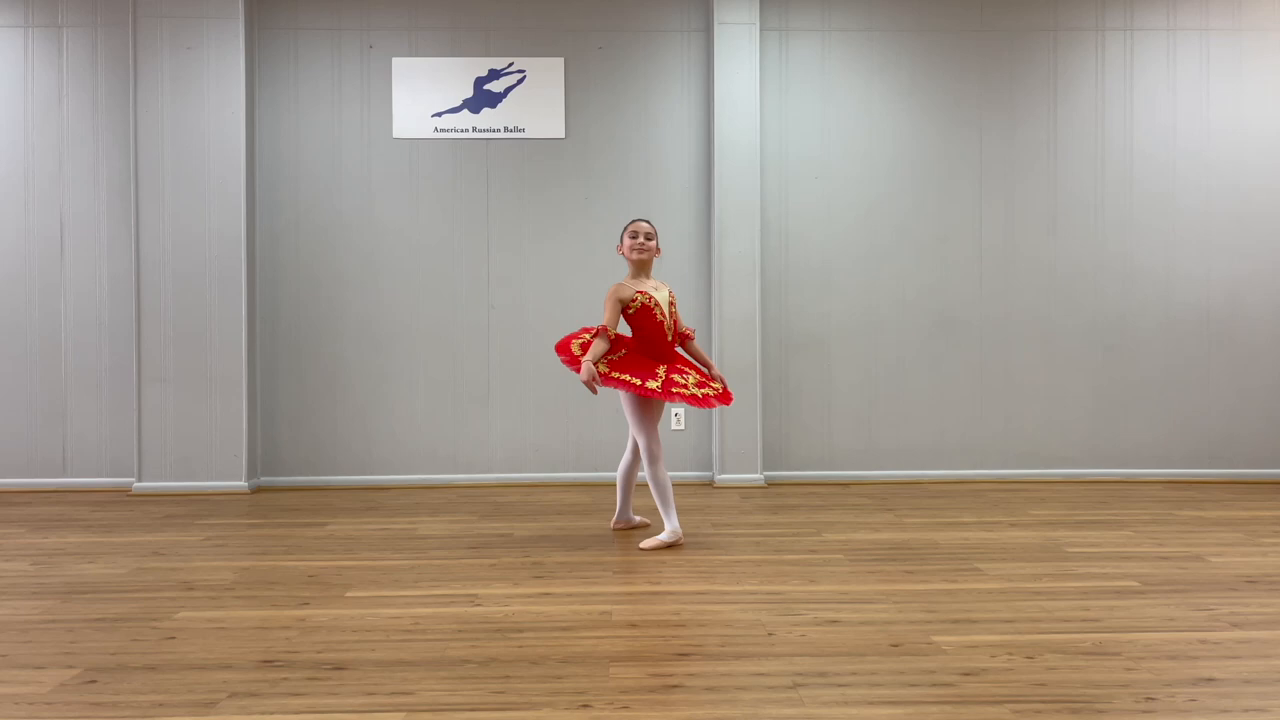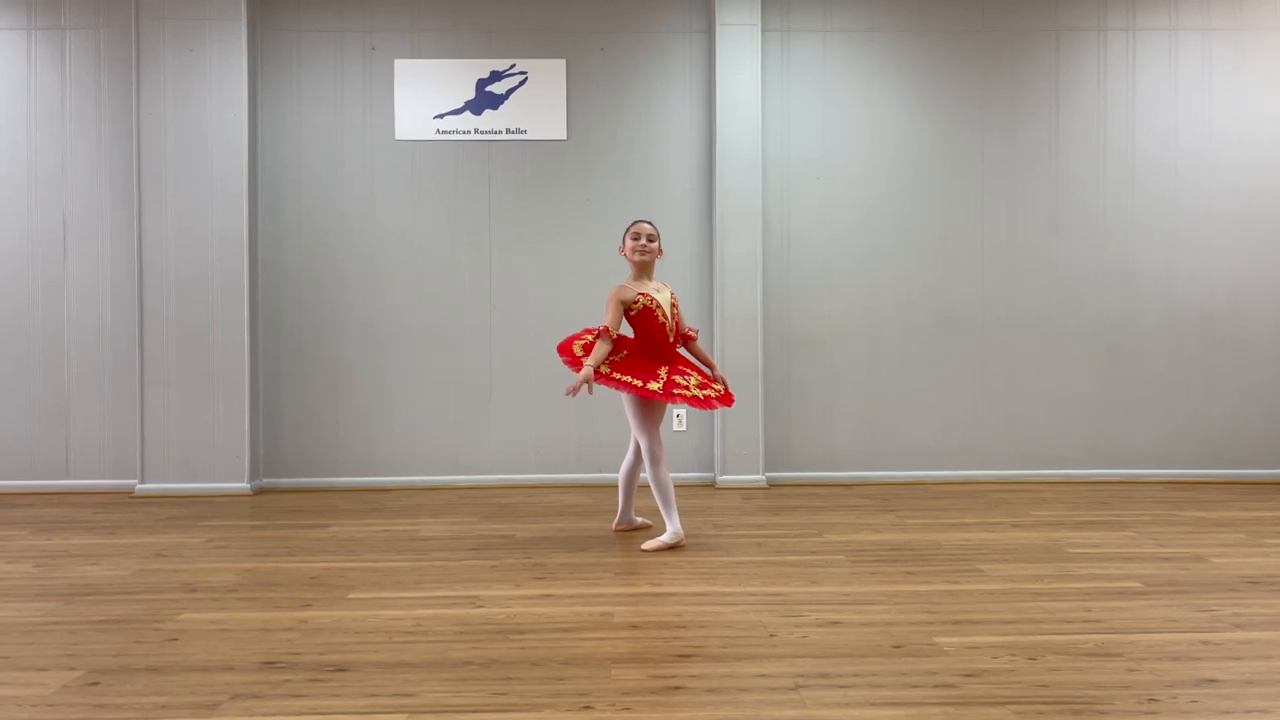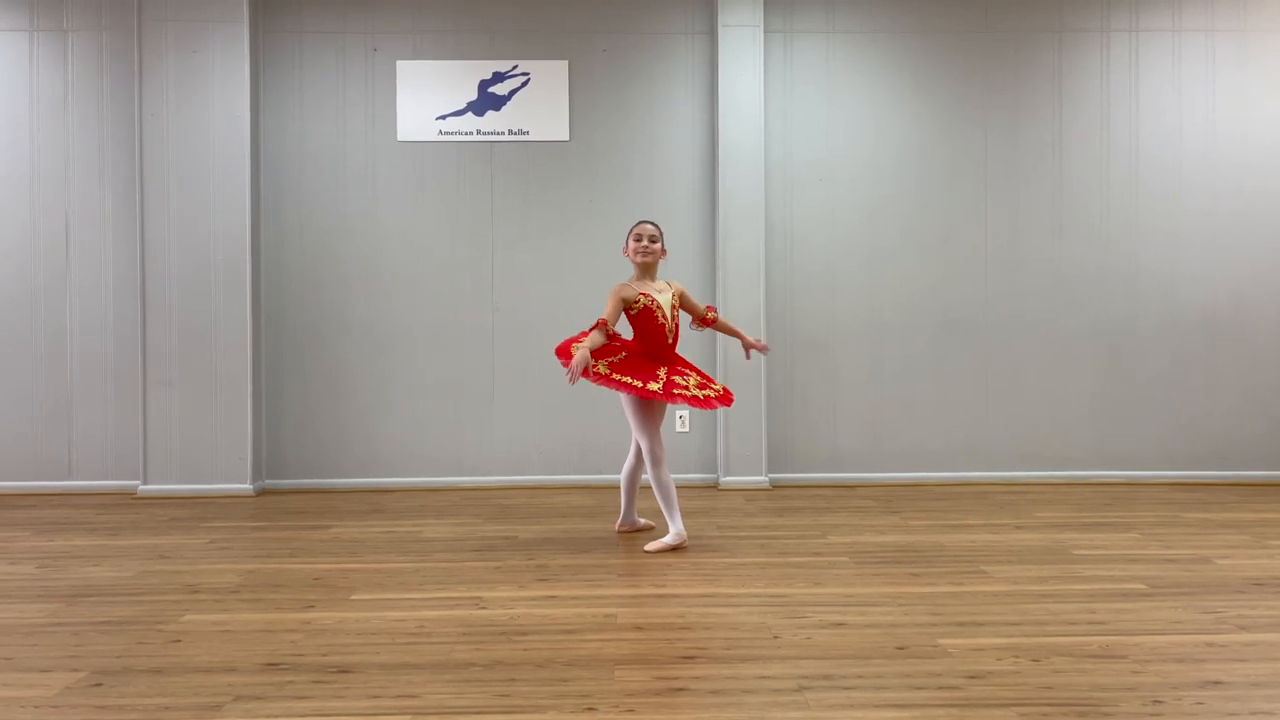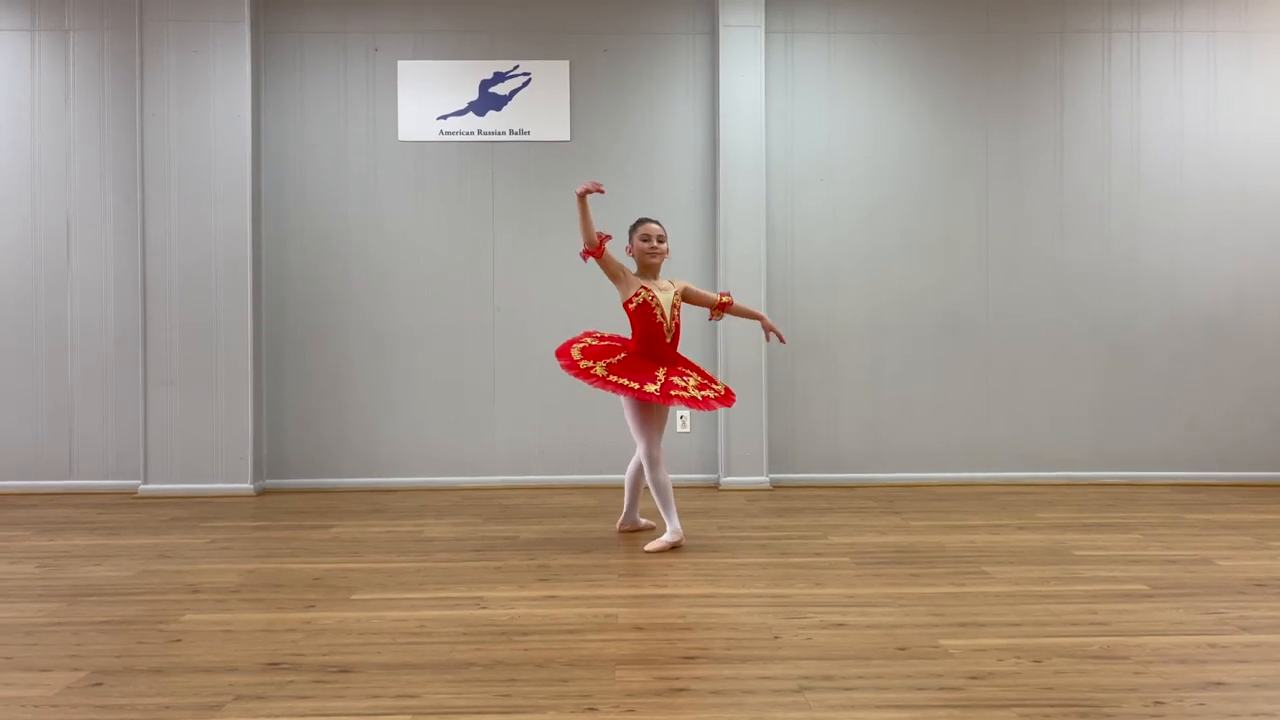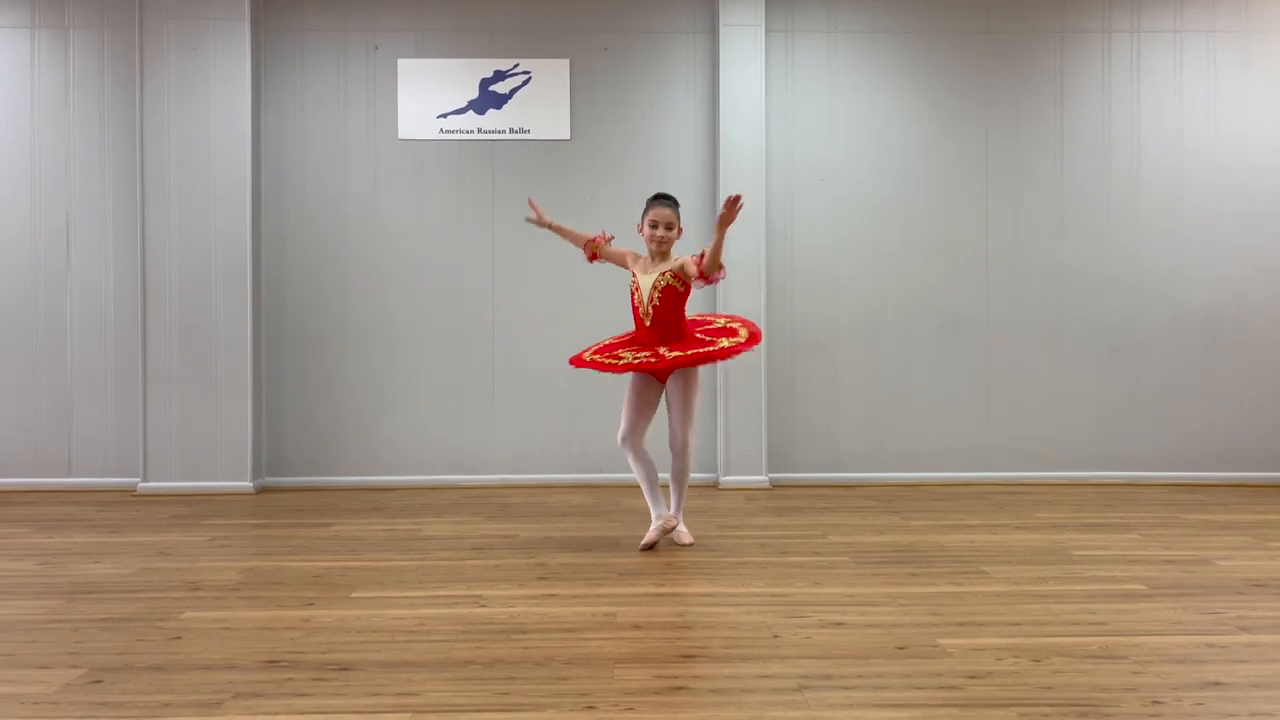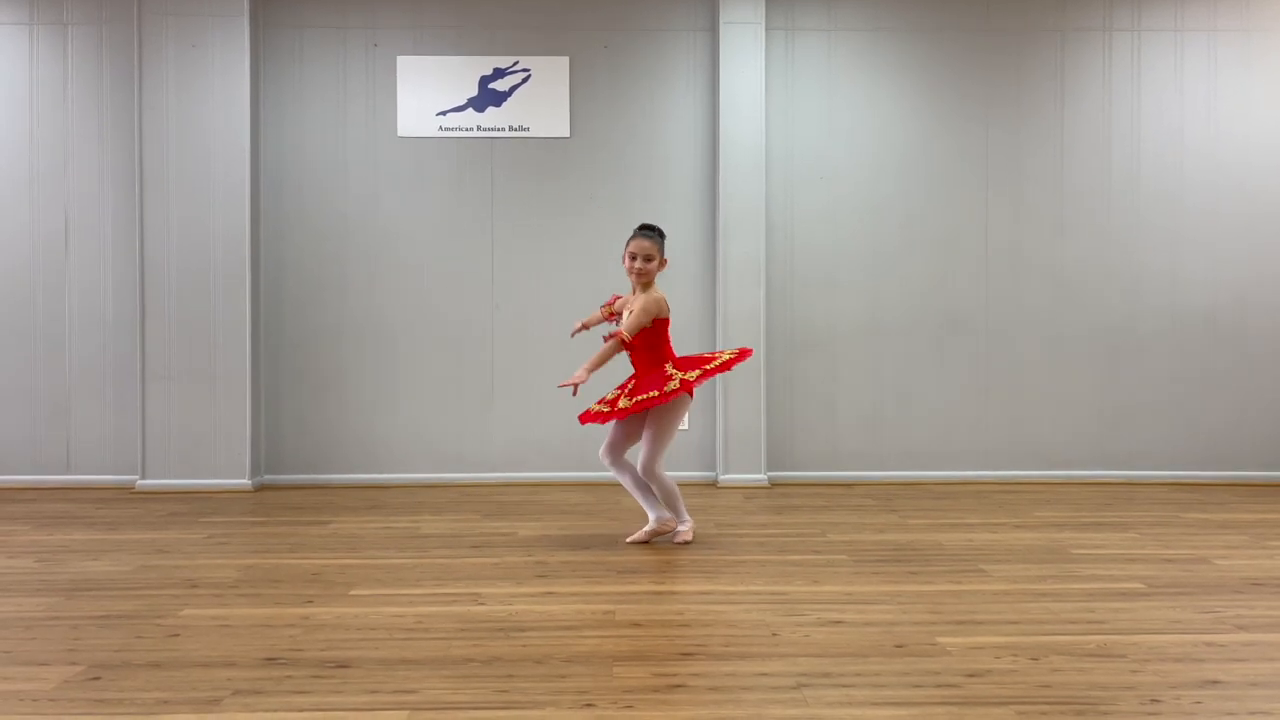
dt=0.4s
person 1, frame 1
left shoulder: (666, 290)
right shoulder: (619, 291)
left elbow: (683, 335)
right elbow: (605, 335)
left wrist: (710, 366)
right wrist: (587, 362)
left hip: (661, 371)
right hip: (634, 370)
left knee: (638, 447)
right knee: (651, 450)
left ankle: (624, 514)
right ankle: (672, 528)
person 1, frame 2
left shoulder: (668, 290)
right shoulder: (621, 293)
left elbow: (685, 335)
right elbow: (607, 336)
left wrist: (712, 367)
right wrist: (588, 367)
left hip: (664, 373)
right hip: (636, 371)
left knee: (640, 448)
right knee: (653, 451)
left ankle: (625, 515)
right ankle: (673, 528)
person 1, frame 3
left shoulder: (674, 289)
right shoulder: (625, 291)
left elbow: (706, 317)
right elbow: (601, 329)
left wrist: (743, 336)
right wrist: (583, 352)
left hip: (663, 372)
right hip: (635, 371)
left knee: (641, 449)
right knee: (654, 451)
left ankle: (628, 517)
right ankle: (677, 530)
person 1, frame 4
left shoulder: (678, 289)
right shoulder: (625, 282)
left elbow: (721, 303)
right elbow: (592, 245)
left wrist: (760, 317)
right wrist: (582, 202)
left hip: (667, 373)
right hip: (636, 372)
left knee: (647, 451)
right knee: (652, 451)
left ankle: (630, 517)
right ankle: (672, 529)
person 1, frame 5
left shoulder: (683, 264)
right shoulder: (633, 261)
left elbow: (709, 272)
right elbow: (593, 246)
left wrist: (721, 231)
right wrist: (549, 223)
left hip: (684, 354)
right hip: (645, 357)
left knee: (681, 443)
right knee: (630, 438)
left ankle: (676, 518)
right ankle: (660, 516)
person 1, frame 6
left shoulder: (652, 300)
right shoulder: (631, 299)
left elbow: (622, 339)
right elbow: (607, 314)
left wrist: (586, 370)
right wrist: (586, 322)
left hip: (670, 383)
right hip: (647, 388)
left knee: (646, 465)
right knee: (610, 454)
left ankle: (681, 520)
right ankle: (660, 519)
